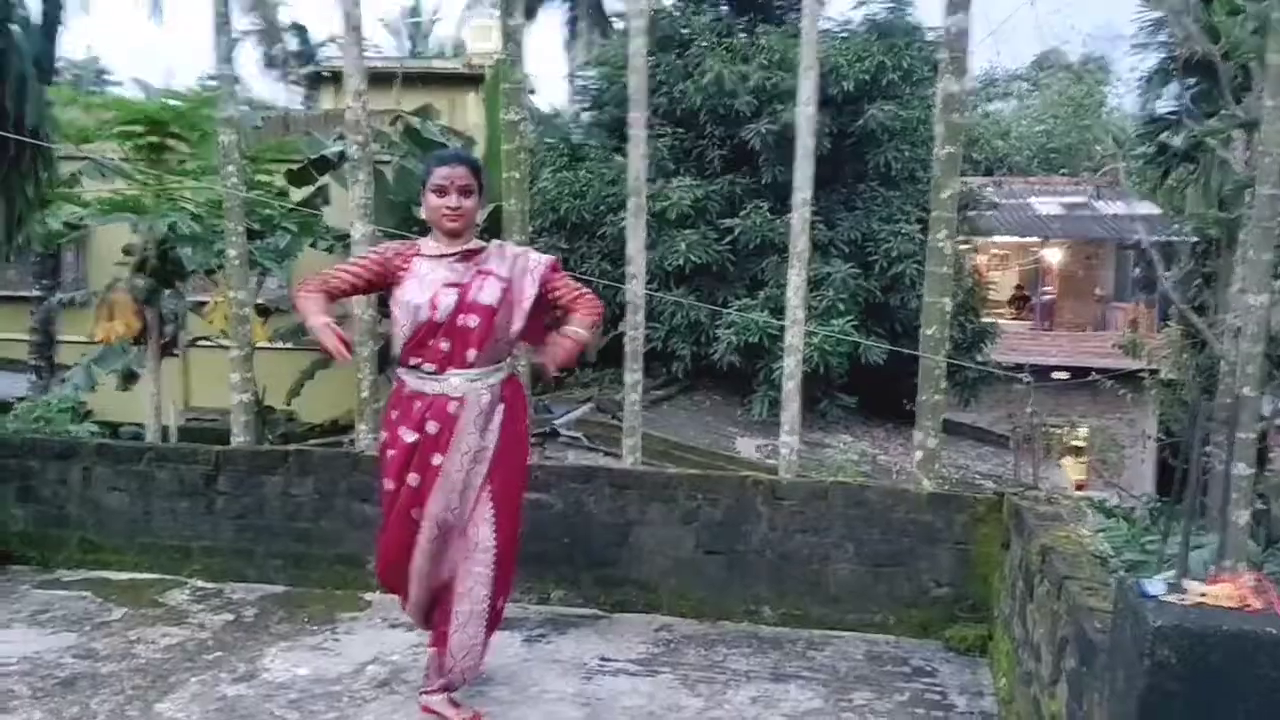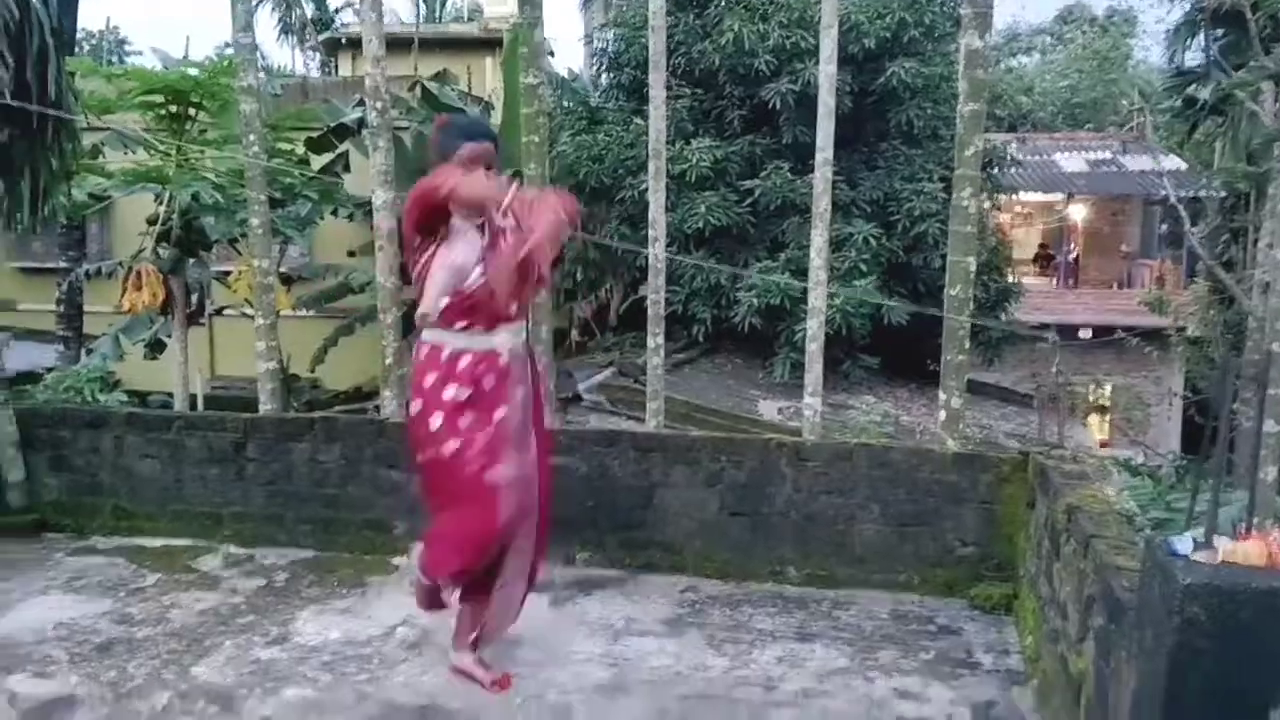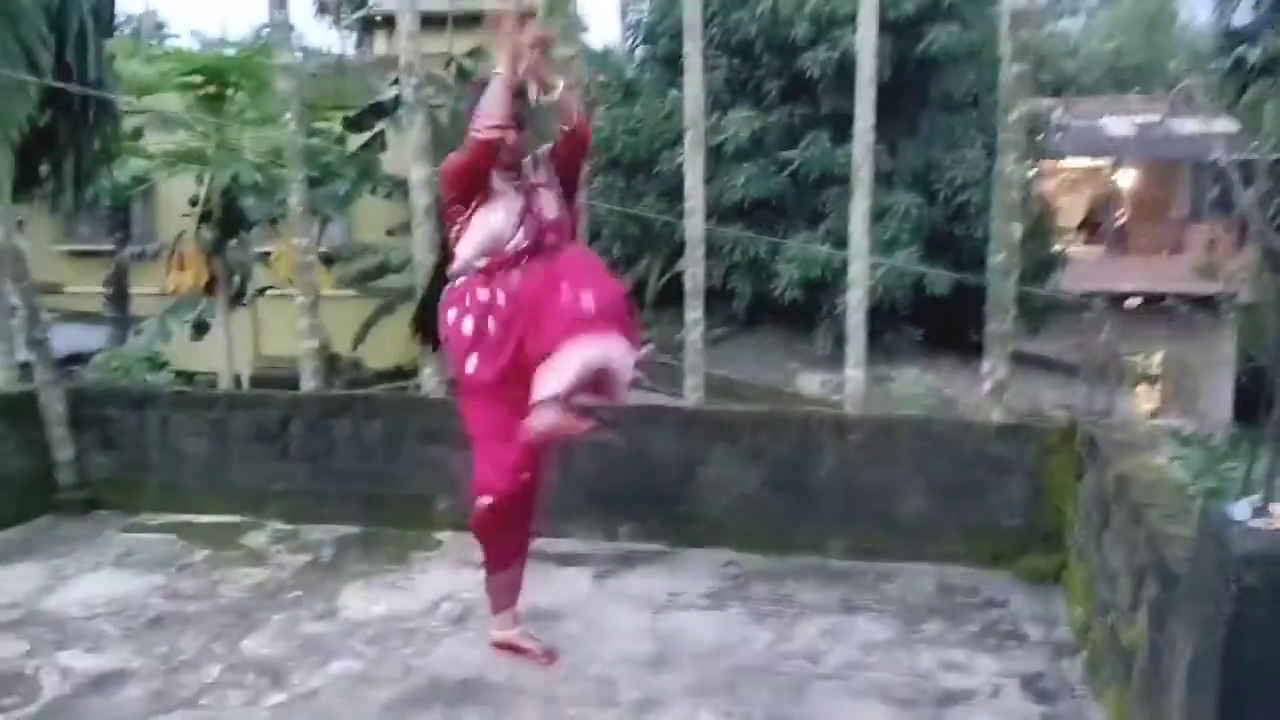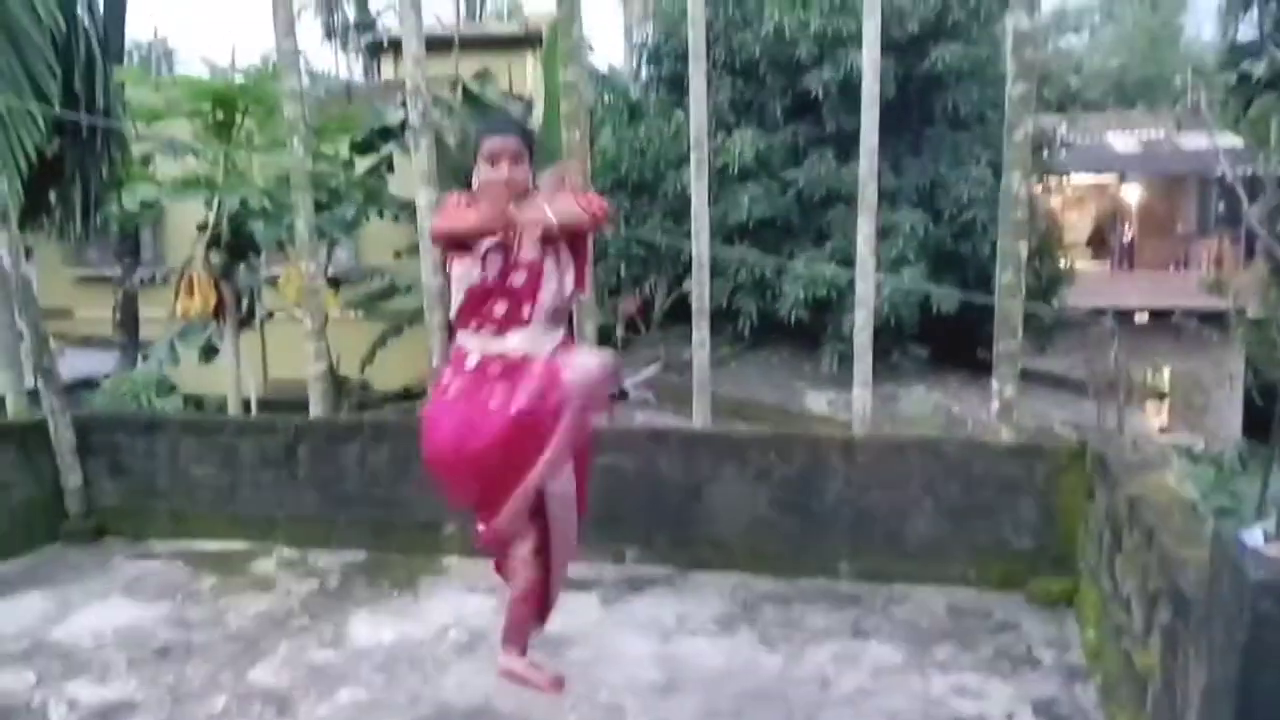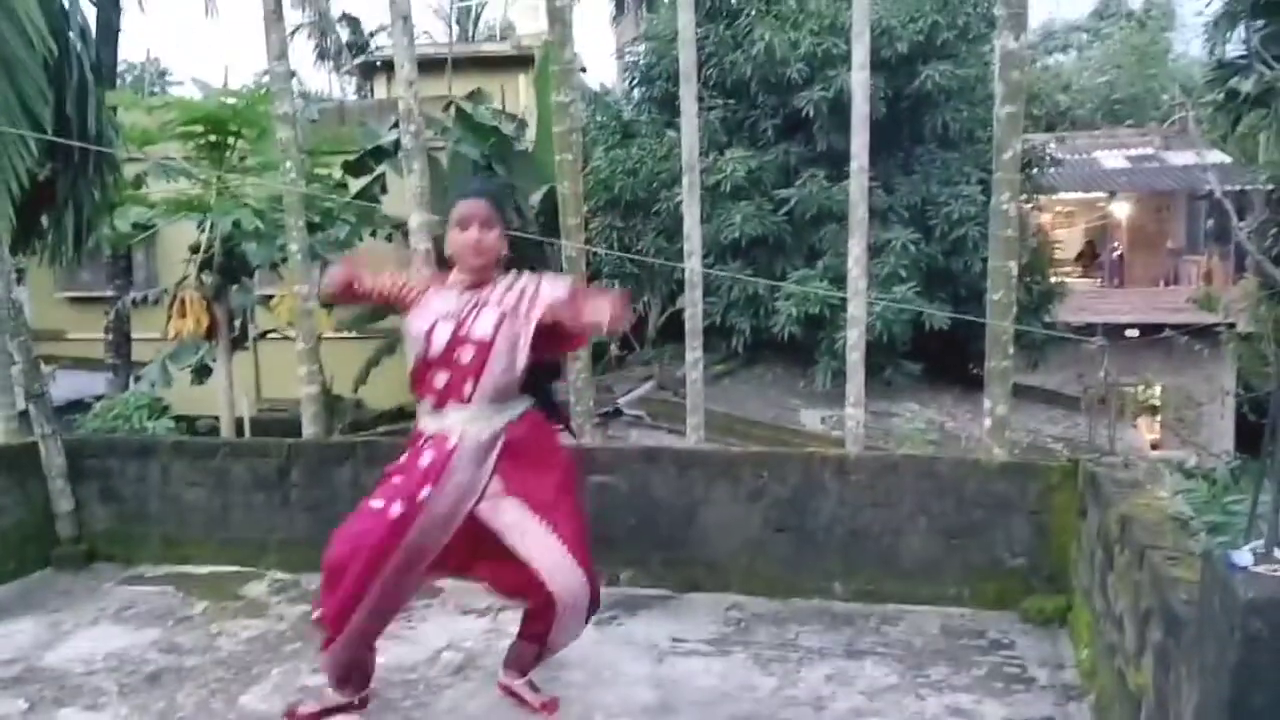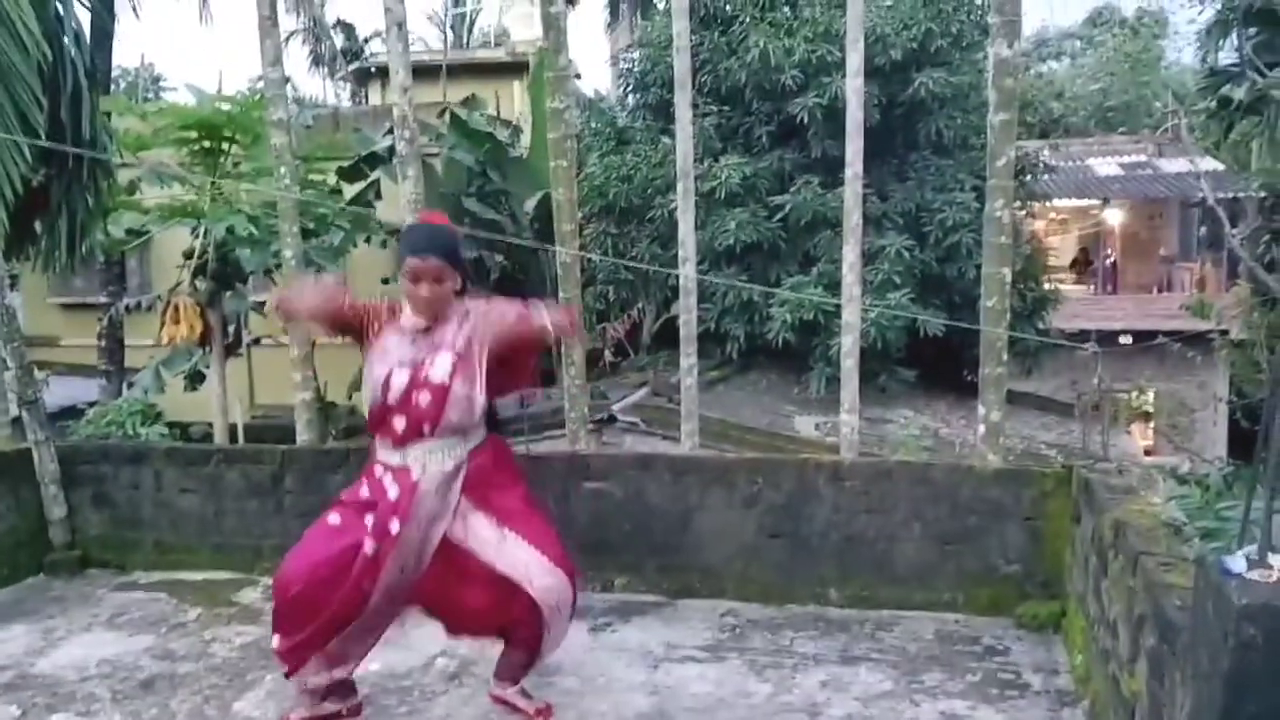
dt=0.3s
person 1, frame 1
left shoulder: (515, 263)
right shoulder: (399, 259)
left elbow: (585, 303)
right elbow: (315, 287)
left wrist: (570, 341)
right wrist: (322, 325)
left hip: (488, 419)
right hip: (419, 417)
left knee: (479, 545)
right knee: (417, 535)
person 1, frame 2
left shoulder: (516, 210)
right shoulder: (428, 215)
left elbow: (558, 207)
right elbow: (443, 187)
left wrist: (541, 227)
right wrist: (506, 202)
left hip: (510, 372)
right hip: (451, 373)
left knee: (517, 506)
right knee: (479, 499)
left ankle: (468, 644)
right ankle: (432, 564)
person 1, frame 3
left shoulder: (551, 173)
right shoulder: (462, 175)
left elbow: (578, 130)
right elbow: (484, 141)
left wrist: (541, 65)
right wrist: (506, 62)
left hip: (535, 330)
right hip: (482, 318)
left knee: (514, 472)
right knee: (569, 307)
left ankle: (504, 621)
person 1, frame 4
left shoulder: (555, 207)
right shoulder: (462, 210)
left elbow: (593, 210)
right elbow: (448, 224)
left wrist: (537, 211)
right wrist: (507, 209)
left hip: (543, 375)
right hip: (479, 375)
left knee: (552, 515)
right knee: (457, 446)
left ankle: (516, 649)
right ankle: (514, 517)
person 1, frame 5
left shoulder: (529, 296)
right shoulder: (423, 289)
left elbow: (609, 308)
right elbow: (347, 286)
left wrist: (596, 317)
right wrist: (343, 278)
left hip: (509, 455)
right hip: (435, 453)
left knee: (567, 583)
right knee: (357, 556)
left ankle: (516, 672)
person 1, frame 6
left shoulder: (483, 320)
right shoulder: (378, 319)
left elbow: (563, 320)
right elbow: (294, 306)
left wrist: (522, 323)
right wrist: (306, 299)
left hip: (470, 481)
right hip: (392, 483)
left knee: (550, 586)
right knee: (303, 581)
